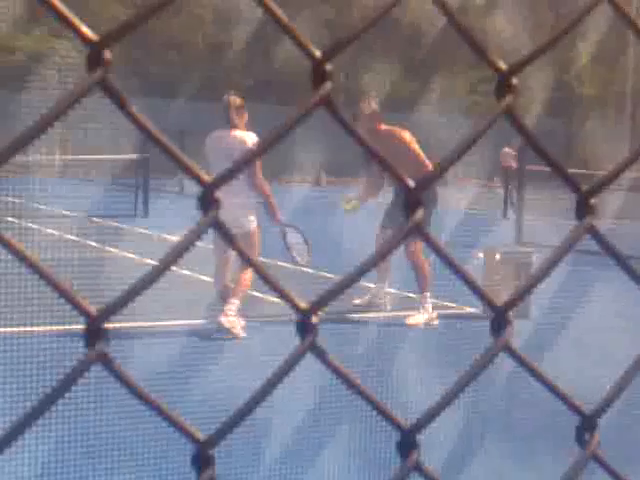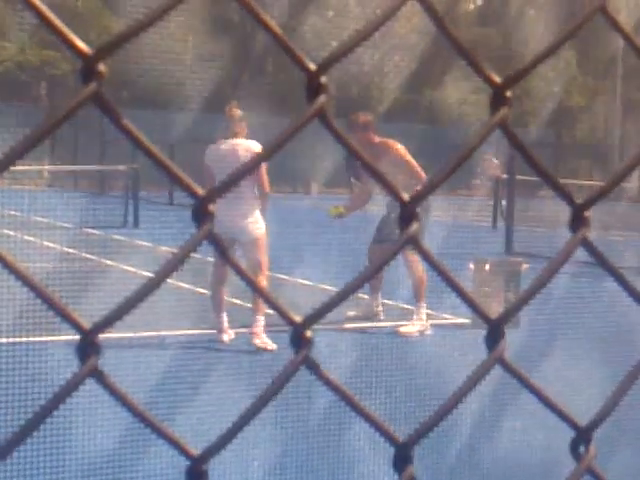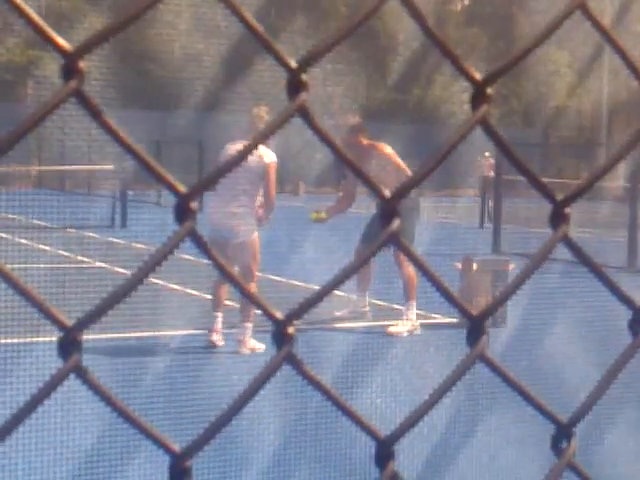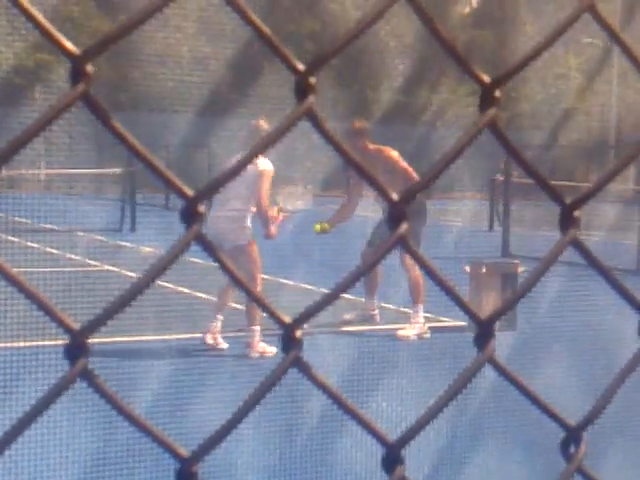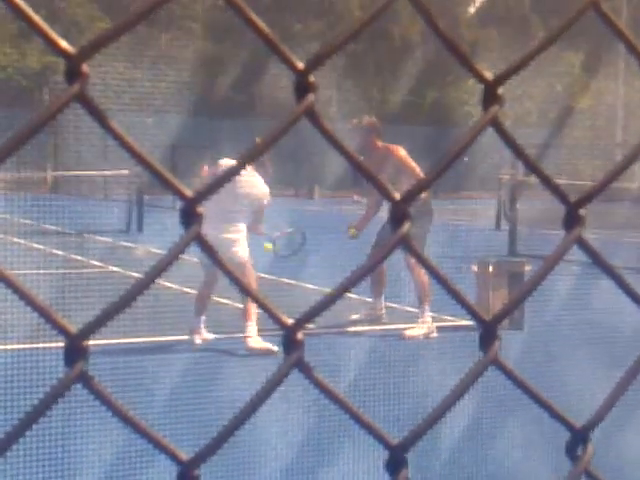
dt=0.7s
person 1, frame 1
left shoulder: (211, 139)
right shoulder: (249, 139)
left elbow: (214, 171)
right elbow: (257, 181)
right wrist: (273, 205)
left hip: (217, 205)
right hip: (241, 207)
left knee: (223, 263)
right knee: (249, 264)
left ankle: (230, 314)
right ankle: (229, 313)
person 1, frame 2
left shoulder: (211, 151)
right shoulder: (253, 147)
left elbow: (209, 190)
right elbow: (264, 188)
right wrist: (260, 208)
left hip: (222, 217)
right hip: (248, 216)
left knee: (220, 273)
right knee: (260, 274)
left ankle: (223, 328)
right ankle: (257, 331)
person 1, frame 3
left shoulder: (229, 148)
right shoulder: (267, 156)
left elbow: (220, 185)
right elbow: (269, 198)
right wrist: (264, 215)
left hip: (216, 214)
right hip: (241, 219)
left knee: (223, 274)
right knee: (249, 278)
left ankle: (216, 329)
right ankle: (246, 339)
person 1, frame 4
left shoulder: (236, 161)
right shoulder: (264, 165)
right elbow: (260, 204)
left wrist: (269, 214)
right wrist: (268, 227)
left hip: (216, 223)
right hip: (236, 227)
left knee: (234, 280)
right knee: (254, 283)
left ankle: (213, 331)
right ankle: (255, 342)
person 1, frame 5
left shoulder: (225, 165)
right shoulder: (261, 191)
right elbow: (254, 228)
left hip: (207, 236)
right hip: (233, 241)
left knee: (209, 281)
left ankle: (198, 329)
right ankle: (252, 336)
person 2, frame 1
left shoulder: (399, 136)
right shoulder: (375, 143)
left elbow: (427, 169)
right elbow: (375, 182)
right wrist: (358, 200)
left hip: (421, 193)
right hip: (402, 193)
left knee: (413, 249)
right knee: (382, 240)
left ankle: (427, 309)
right ankle: (379, 294)
person 2, frame 2
left shoulder: (392, 148)
right shoulder: (367, 157)
left elbow: (421, 179)
right elbow: (365, 194)
right wrist: (345, 209)
right hip: (395, 206)
left knee: (410, 256)
right knee: (374, 254)
left ankle: (421, 318)
right ankle: (374, 307)
person 2, frame 3
left shoulder: (380, 150)
right shoulder: (353, 161)
left elbow: (409, 179)
right elbow: (347, 199)
right wrist: (325, 213)
left hip: (403, 205)
left knee: (401, 256)
right knee: (362, 252)
left ankle: (410, 317)
right ankle: (361, 305)
person 2, frame 4
left shoulder: (386, 155)
left elbow: (415, 182)
right elbow: (350, 205)
right wrist: (328, 224)
left hip: (411, 209)
left knee: (407, 259)
right knee: (368, 255)
left ankle: (418, 321)
right ankle: (371, 309)
person 2, frame 5
left shoulder: (393, 153)
right shoulder: (366, 163)
left elbow: (420, 180)
right elbow: (375, 202)
left wrist: (400, 194)
right wrist: (359, 226)
left hip: (417, 209)
left knee: (412, 260)
right knee: (374, 256)
left ankle: (426, 320)
right ankle: (377, 309)
